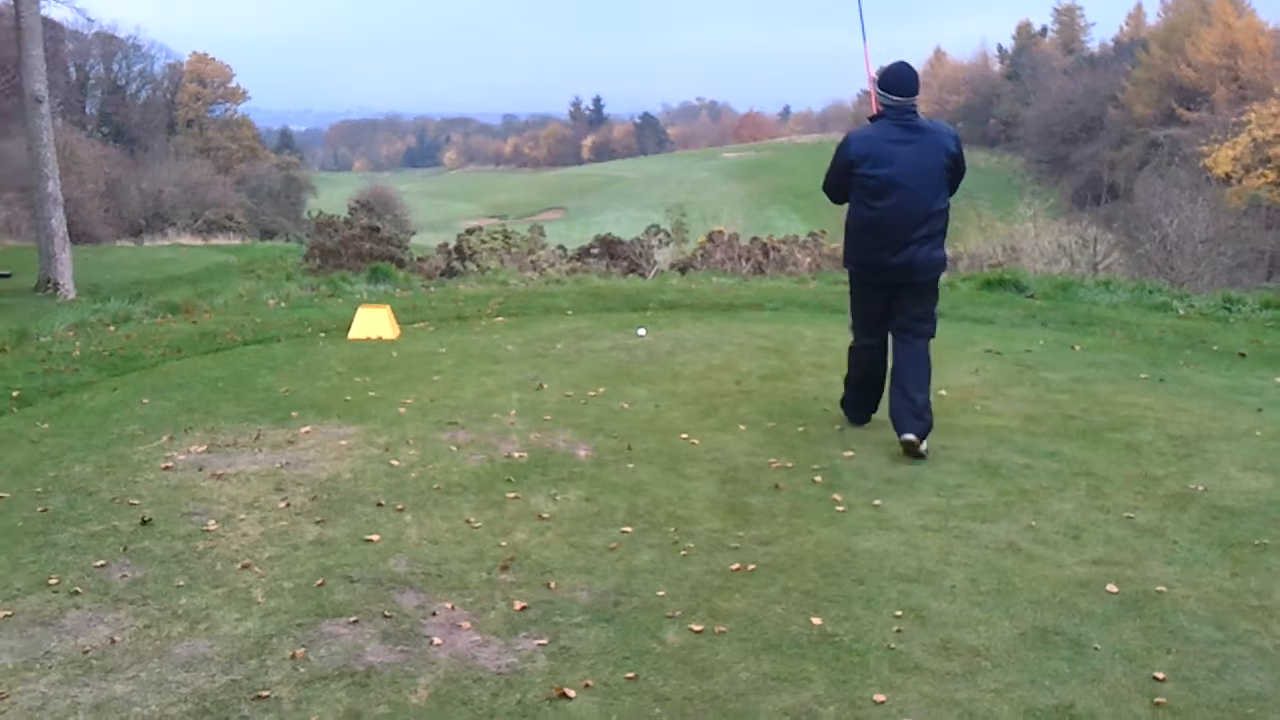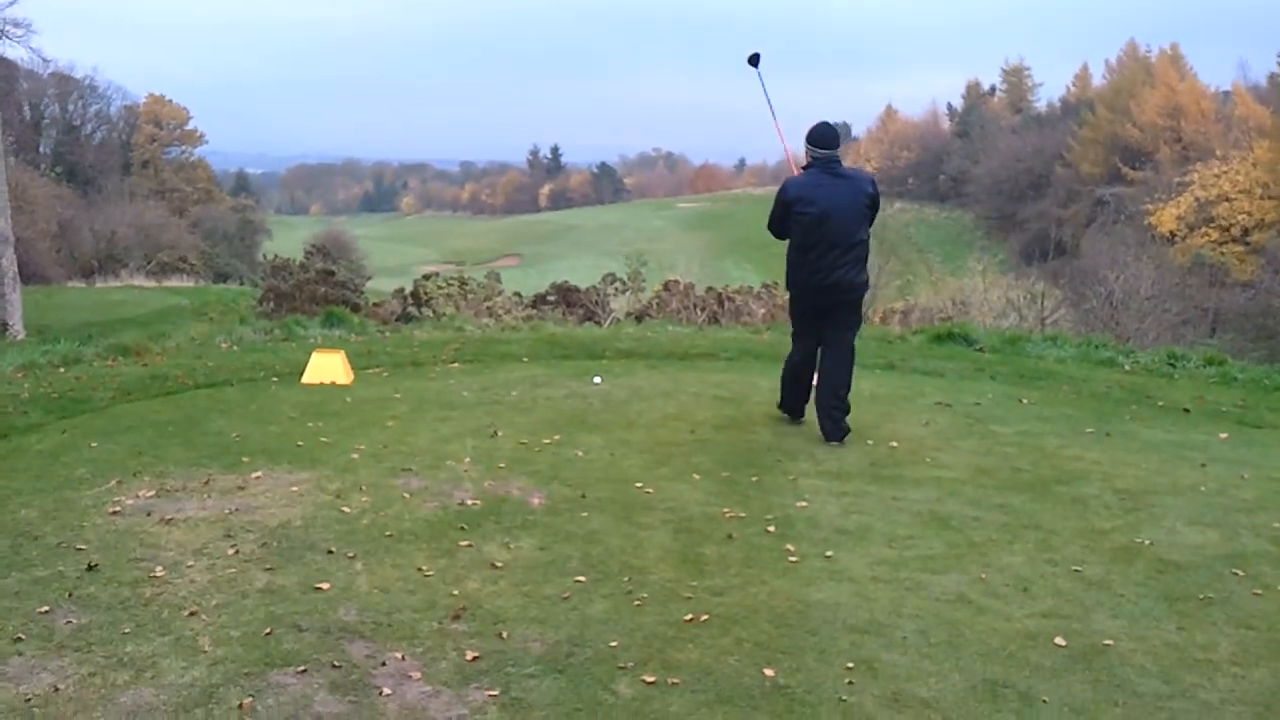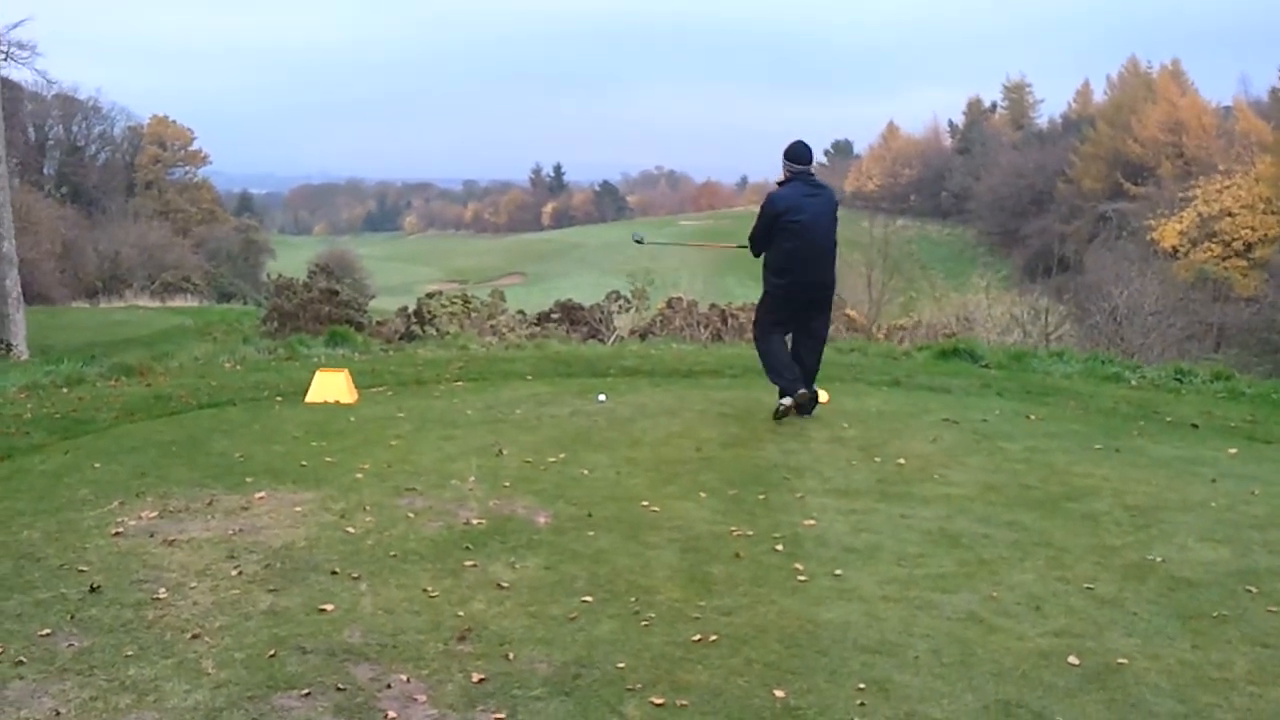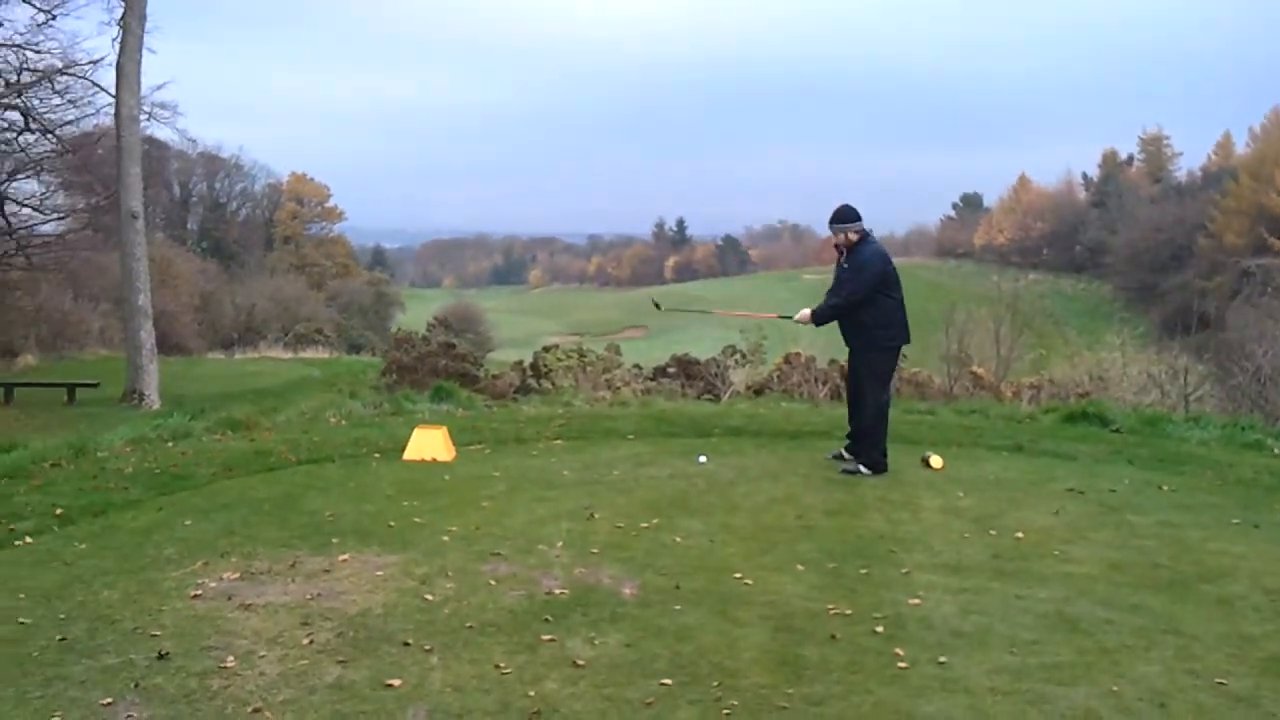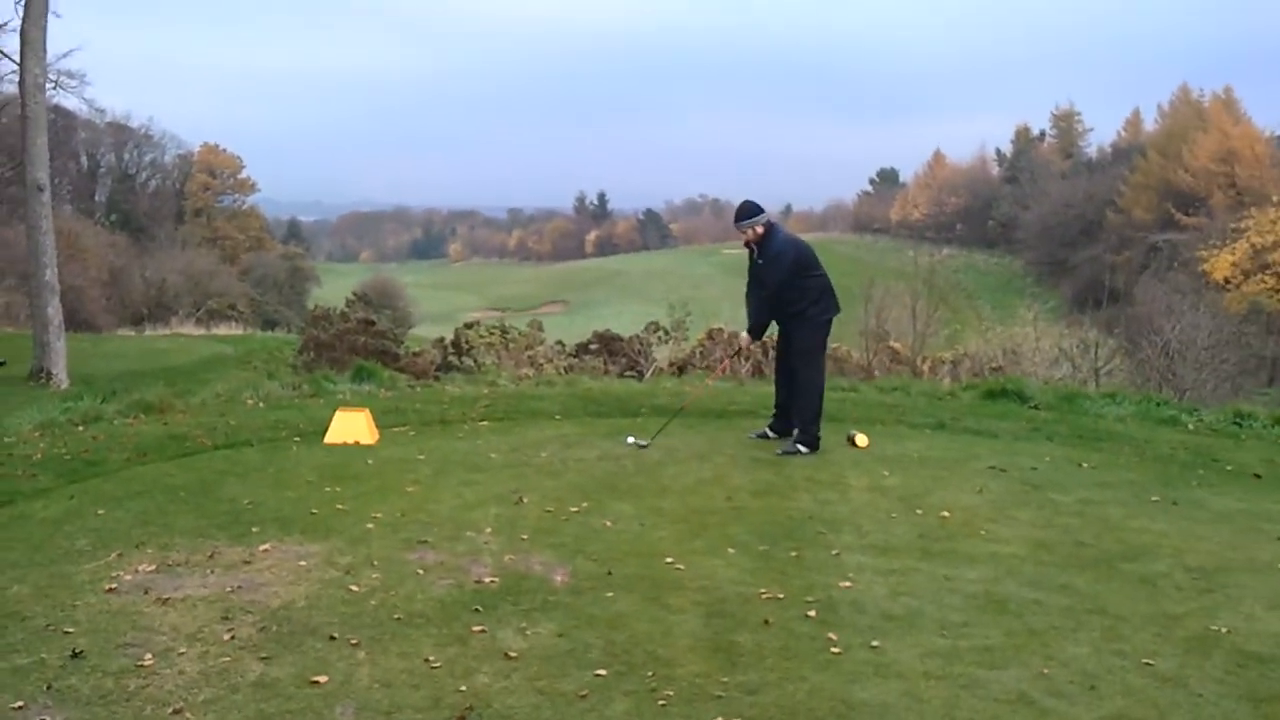
dt=1s
person 1, frame 1
left shoulder: (857, 142)
right shoulder: (946, 137)
left elbow: (835, 192)
right elbow: (952, 185)
left hip: (868, 260)
right hip: (923, 260)
left knee: (868, 335)
right knee: (915, 338)
left ankle: (858, 409)
right ankle: (912, 424)
person 1, frame 2
left shoulder: (794, 187)
right shoulder: (865, 183)
left elbow: (777, 229)
left hip: (806, 283)
right hip: (849, 284)
left knee: (804, 345)
right knee: (839, 352)
left ankle: (792, 406)
right ankle: (834, 426)
person 1, frame 3
left shoulder: (778, 198)
right shoulder: (828, 196)
left elbow: (759, 238)
left wrist: (756, 248)
left hip: (785, 283)
right hip: (820, 283)
left knee: (767, 332)
right knee: (811, 340)
left ankle: (791, 388)
right ankle: (805, 399)
person 1, frame 4
left shoulder: (871, 257)
right shoulder: (849, 254)
left elbow: (849, 297)
right elbow: (838, 291)
left wrist: (816, 314)
right wrist: (818, 312)
left hip: (881, 336)
right hip: (862, 334)
left knee: (873, 396)
right knee: (856, 391)
left ankle: (873, 461)
right ankle: (857, 447)
person 1, frame 5
left shoulder: (782, 247)
right shoulder: (760, 244)
left elbow: (771, 293)
right elbow: (756, 288)
left wrist: (753, 331)
right wrist: (752, 325)
left hip: (813, 312)
right hip: (792, 312)
left knee: (807, 371)
right knee: (785, 367)
left ankle: (807, 438)
right ankle: (782, 424)
